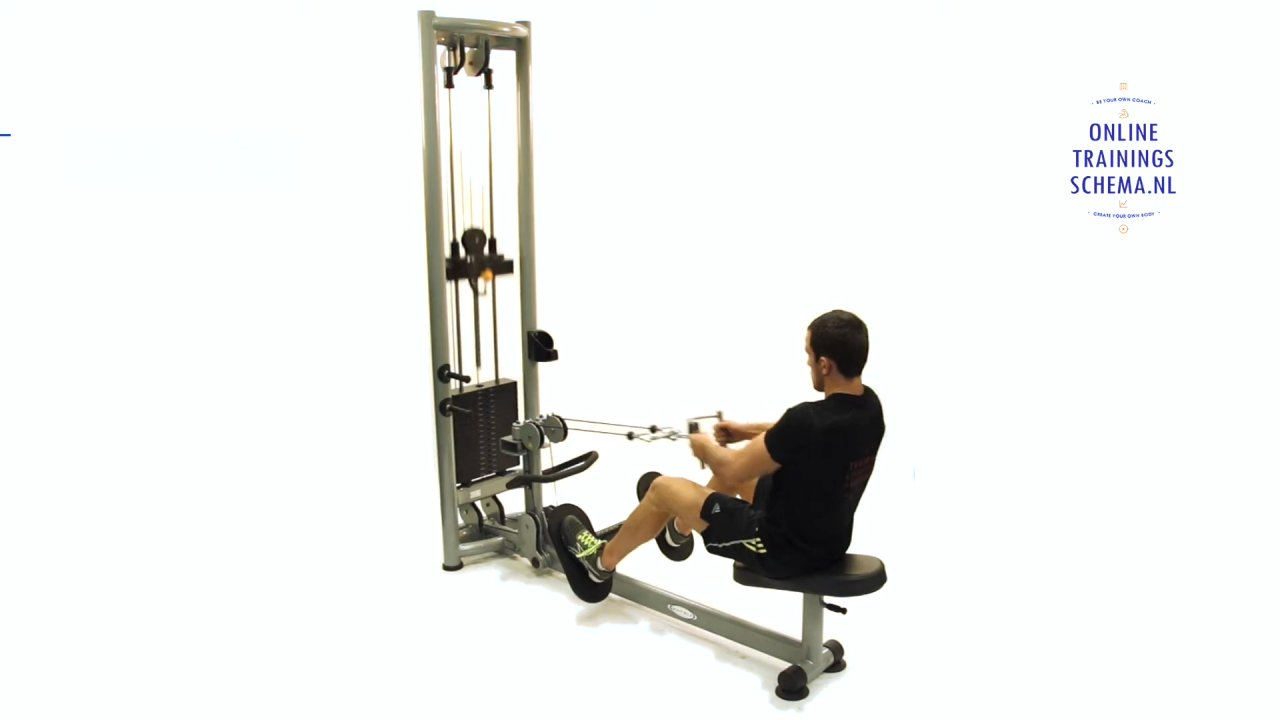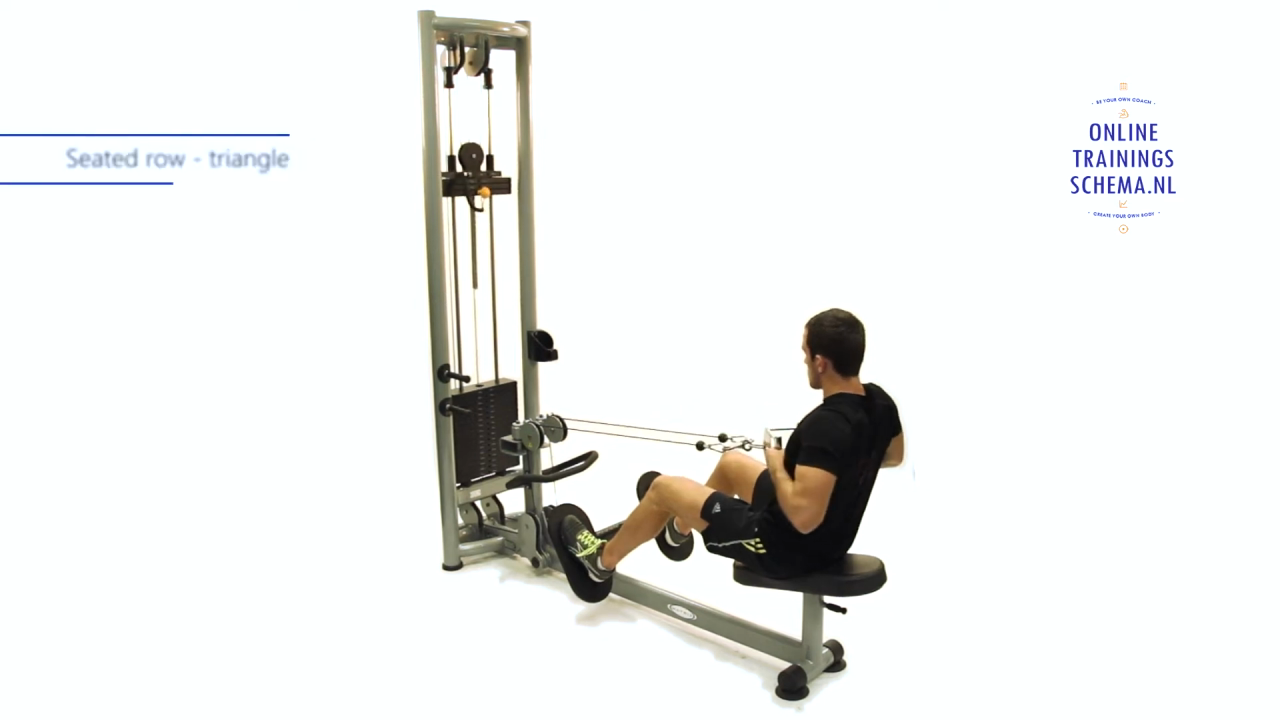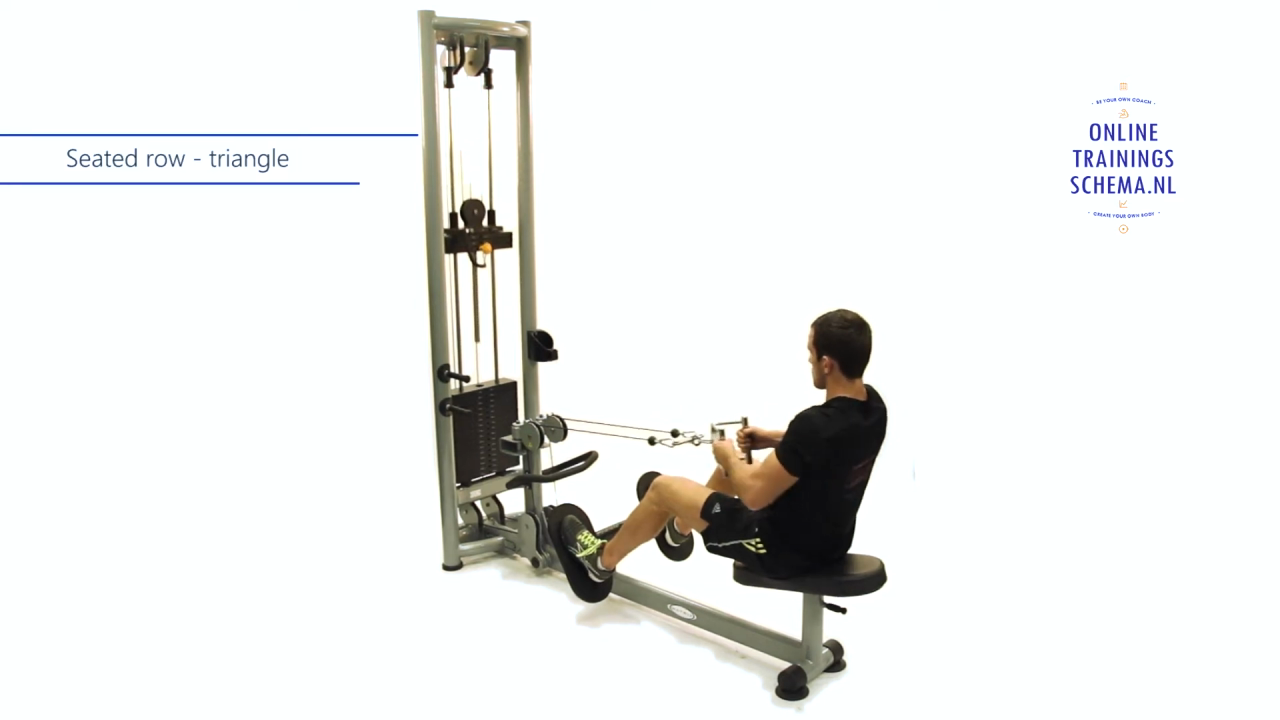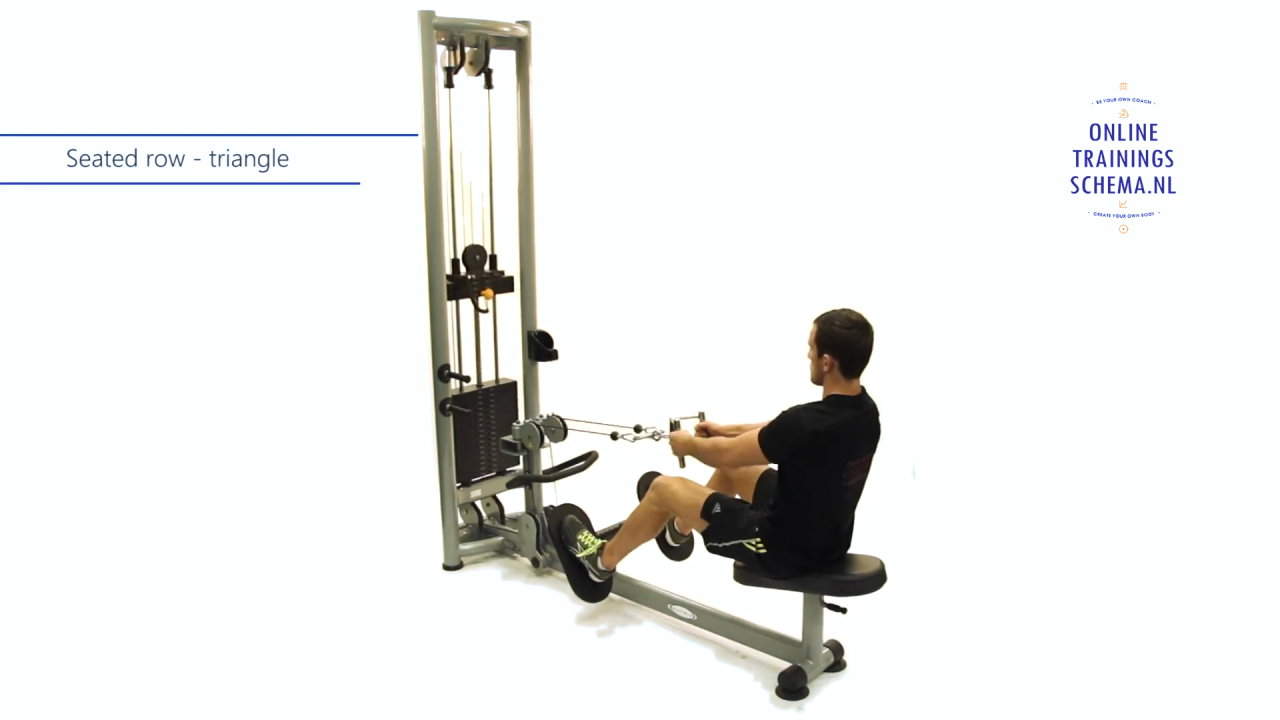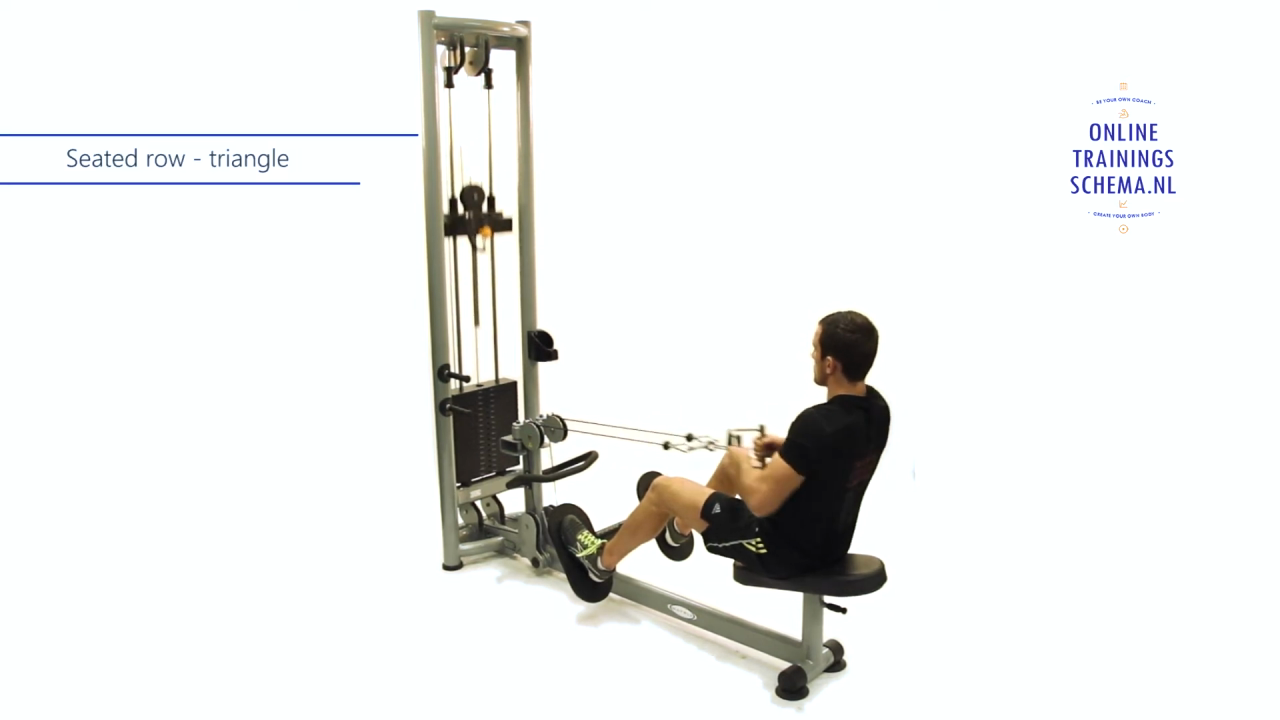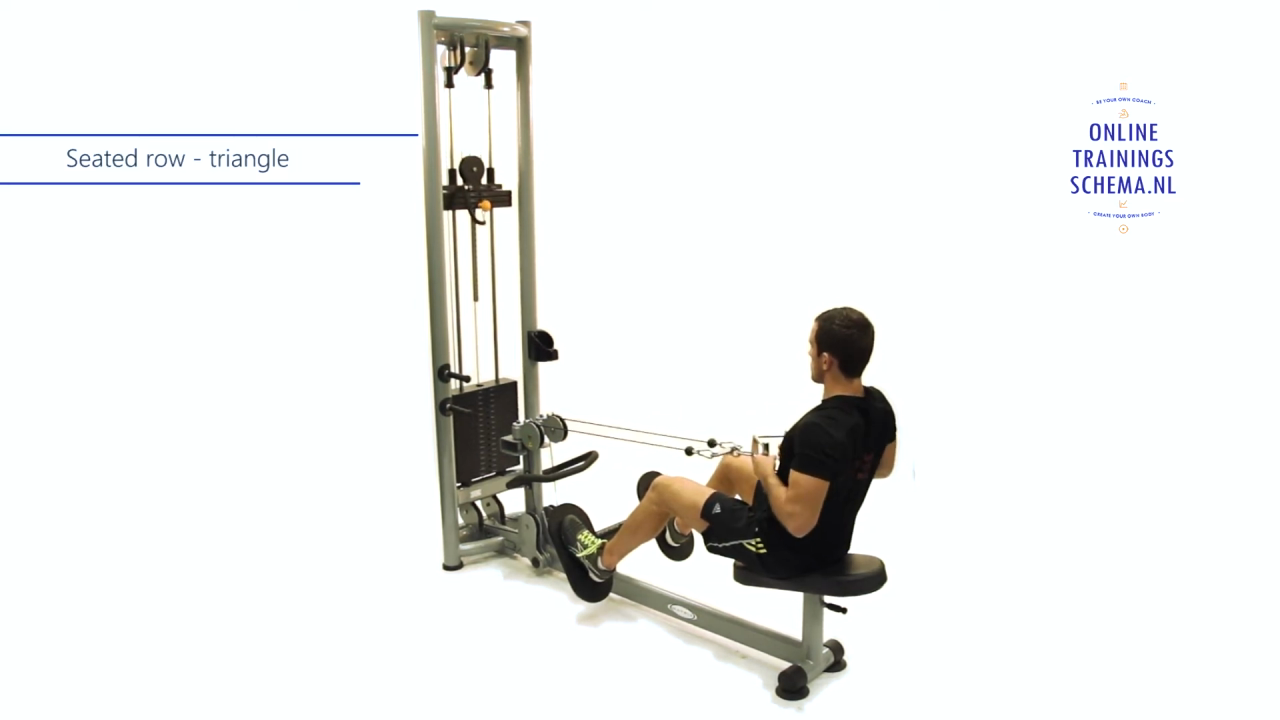
dt=0.7s
person 1, frame 1
left shoulder: (812, 420)
right shoulder: (867, 405)
left elbow: (731, 469)
left wrist: (704, 447)
right wrist: (747, 430)
left hip: (784, 549)
right hip: (828, 539)
left knee: (663, 488)
right knee: (735, 465)
left ankle: (603, 560)
right ankle: (680, 528)
person 1, frame 2
left shoulder: (825, 424)
right shoulder: (880, 403)
left elbow: (803, 516)
right elbow: (894, 456)
left wrist: (777, 467)
left hip: (786, 548)
right hip: (832, 540)
left knee: (663, 487)
right knee: (731, 462)
left ankle: (603, 559)
right ankle: (678, 527)
person 1, frame 3
left shoulder: (816, 424)
right shoulder: (872, 406)
left elbow: (754, 495)
left wrist: (728, 456)
right wrist: (775, 440)
left hip: (784, 548)
right hip: (829, 539)
left knee: (663, 487)
right knee: (729, 467)
left ankle: (603, 560)
right ankle: (679, 527)
person 1, frame 4
left shoulder: (809, 423)
right shoulder: (863, 407)
left elbow: (728, 454)
left wrist: (689, 444)
right wrist: (724, 429)
left hip: (785, 548)
right hip: (828, 538)
left knee: (664, 488)
right knee: (732, 467)
left ankle: (603, 560)
right ankle: (680, 527)
person 1, frame 5
left shoulder: (818, 424)
right shoulder: (875, 407)
left elbow: (759, 501)
left wrist: (742, 463)
right wrist: (787, 448)
left hip: (784, 548)
right hip: (828, 539)
left knee: (663, 488)
right knee: (729, 468)
left ankle: (603, 560)
right ankle: (680, 527)
person 1, frame 6
left shoulder: (819, 429)
right shoulder: (879, 407)
left elbow: (797, 521)
right elbow: (884, 467)
left wrist: (767, 472)
left hip: (785, 549)
right hip: (830, 540)
left knee: (664, 487)
right knee: (731, 464)
left ankle: (603, 559)
right ankle: (679, 528)
